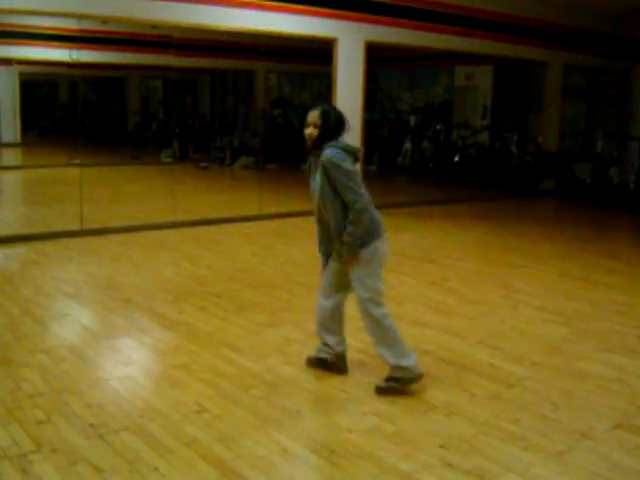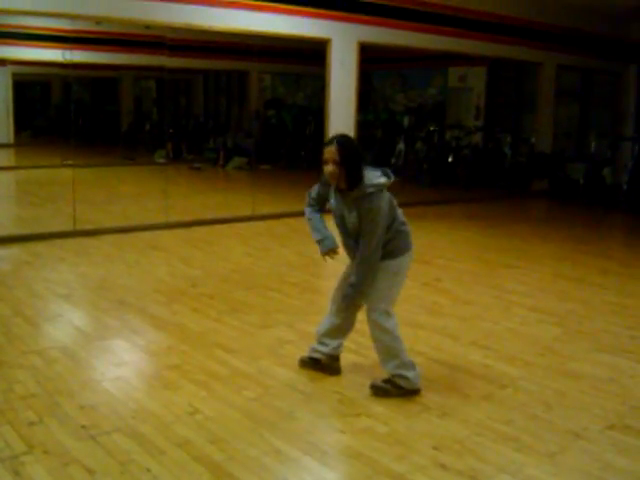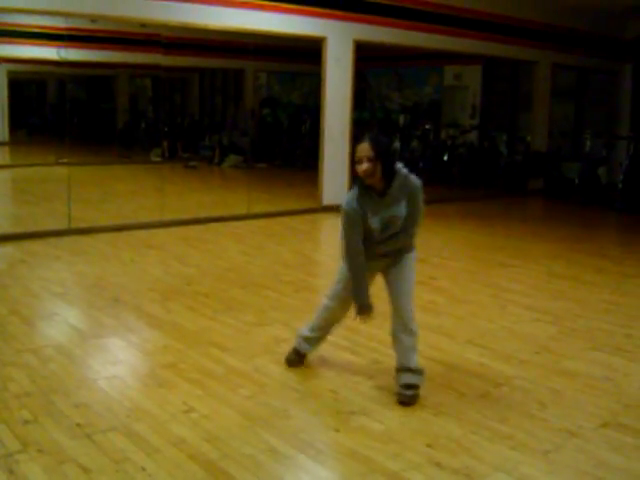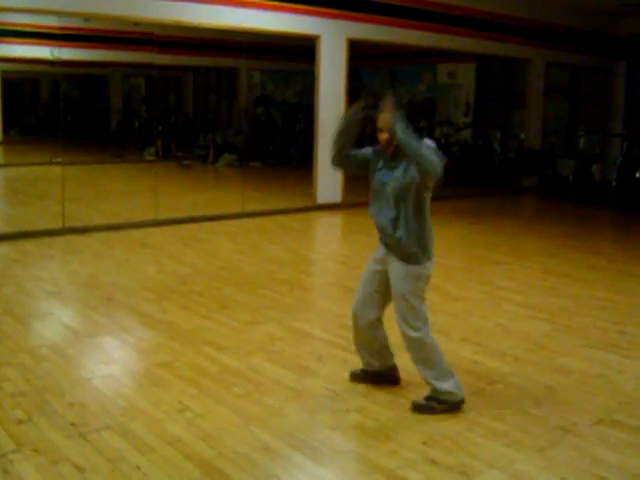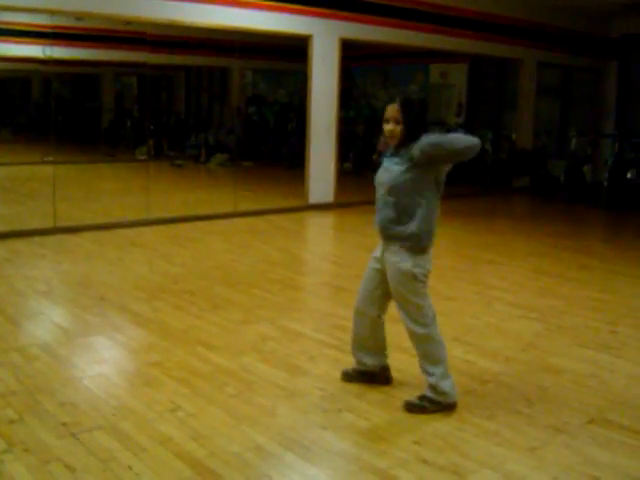
dt=0.5s
person 1, frame 1
left shoulder: (331, 157)
right shoulder: (319, 158)
left elbow: (359, 204)
left wrist: (350, 244)
right wrist: (327, 251)
left hip: (364, 244)
right hip: (343, 245)
left knee: (371, 306)
right knee: (328, 296)
left ankle: (405, 369)
right ankle: (331, 353)
person 1, frame 2
left shoulder: (373, 199)
right shoulder: (331, 182)
left elbow: (369, 248)
right elbow: (312, 204)
left wrist: (356, 287)
right wrist: (323, 237)
left hip: (390, 254)
right hip: (364, 252)
left knee: (378, 313)
right knee: (341, 300)
left ankle: (404, 379)
right ankle: (325, 354)
person 1, frame 3
left shoulder: (410, 186)
right shoulder: (355, 202)
left elbow: (408, 230)
right elbow: (354, 253)
left wrist: (377, 249)
right wrist: (361, 296)
left hip: (398, 252)
right hip: (360, 254)
left knee: (403, 311)
right knee: (336, 303)
left ankle: (409, 377)
right ankle: (305, 343)
person 1, frame 4
left shoulder: (419, 157)
right shoulder: (376, 157)
left elbow: (430, 170)
right elbow: (340, 158)
left wrist: (400, 127)
right wrist: (350, 123)
left hip: (411, 257)
right hip: (385, 250)
left knee: (412, 326)
right knee: (363, 314)
left ankle: (447, 393)
right ankle: (380, 367)
person 1, frame 5
left shoulder: (426, 152)
right shoulder: (392, 152)
left elbow: (471, 145)
left wrist: (426, 146)
right wrist: (387, 146)
left hip: (409, 252)
right hip: (386, 246)
left knee: (419, 323)
right knee: (365, 309)
left ankle: (442, 392)
right ankle: (372, 366)
